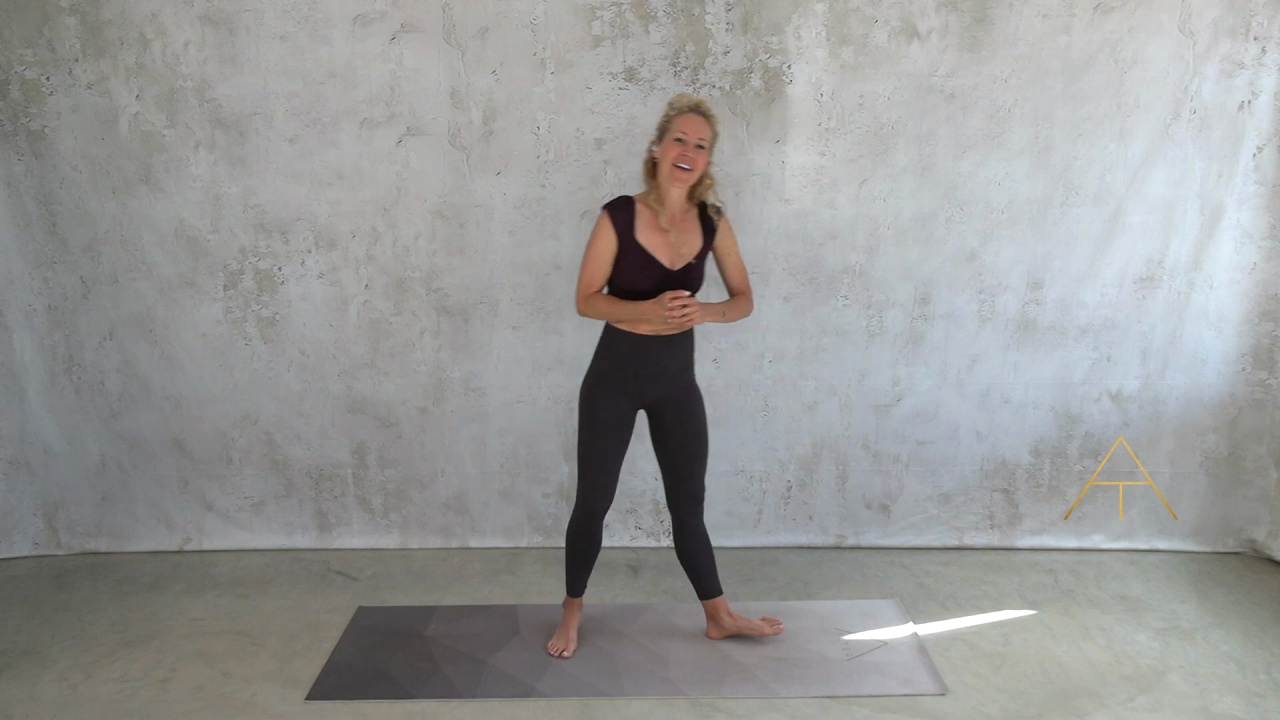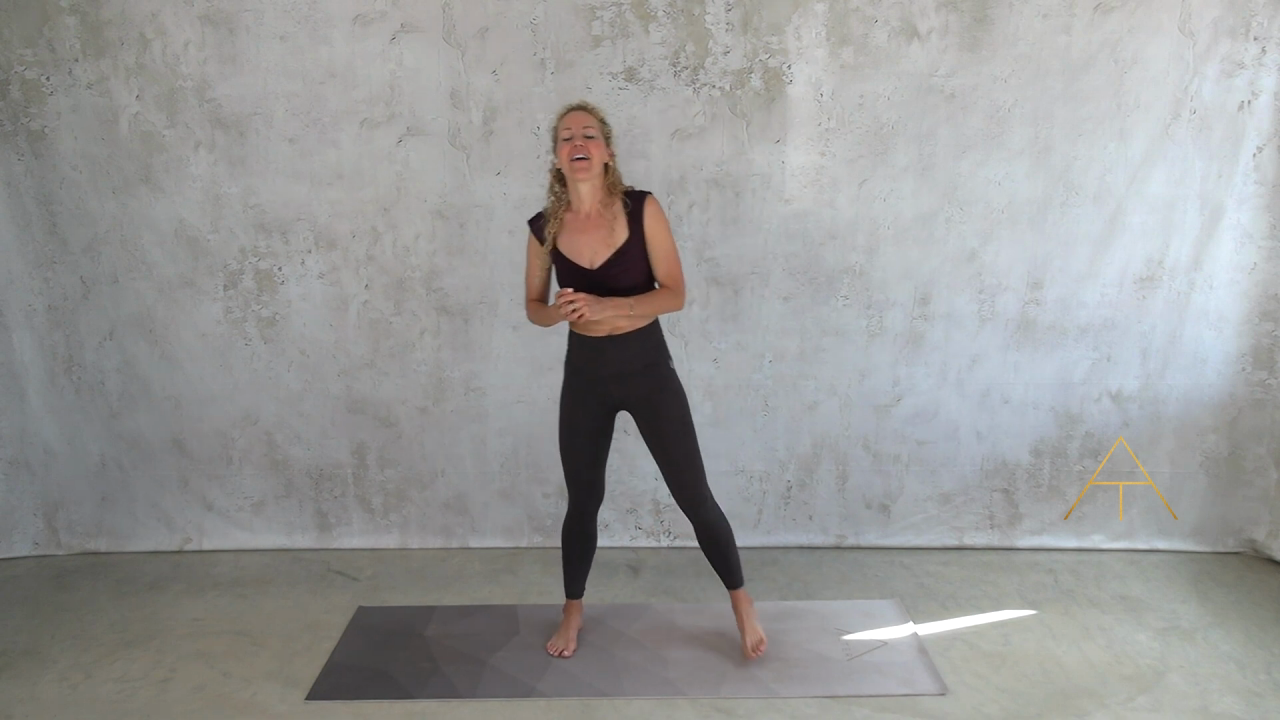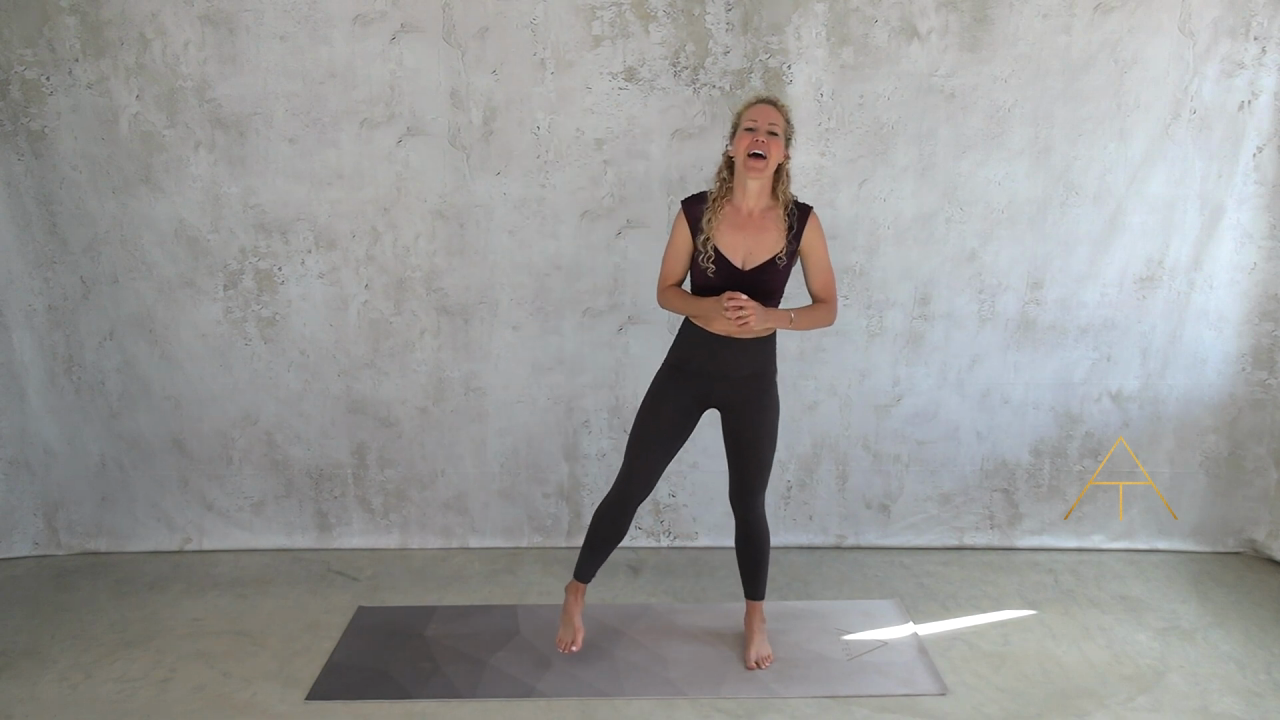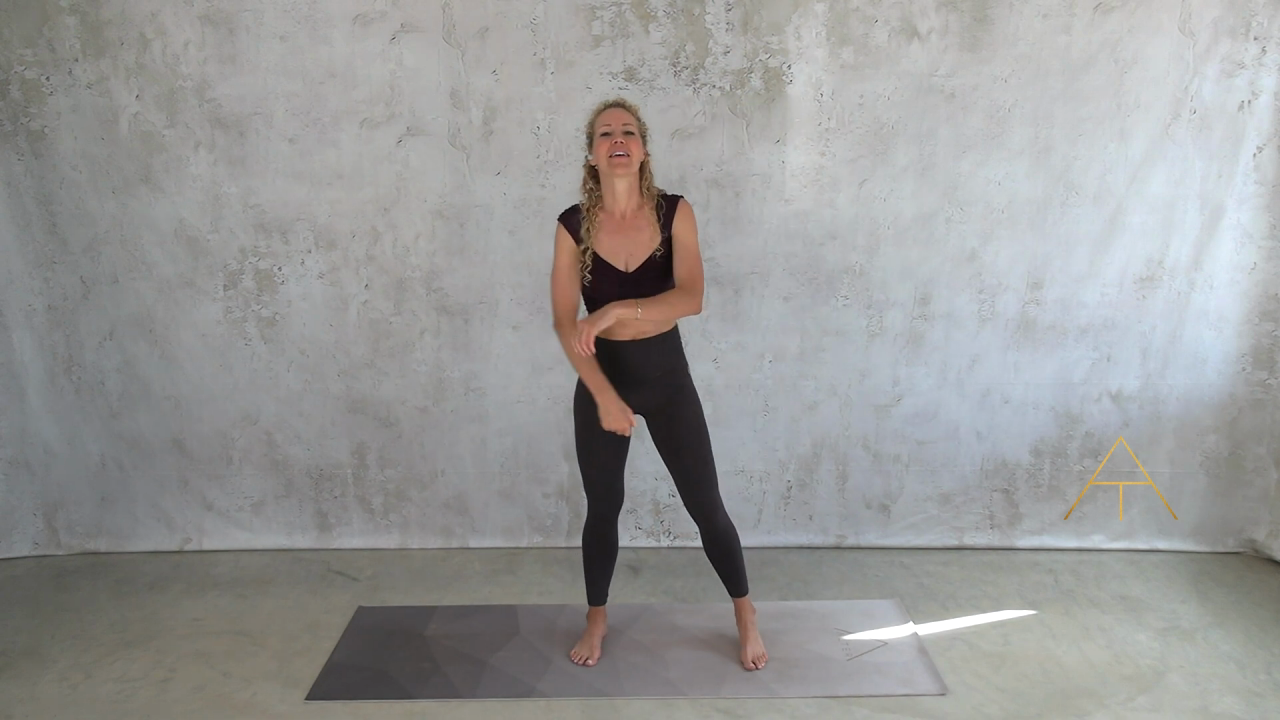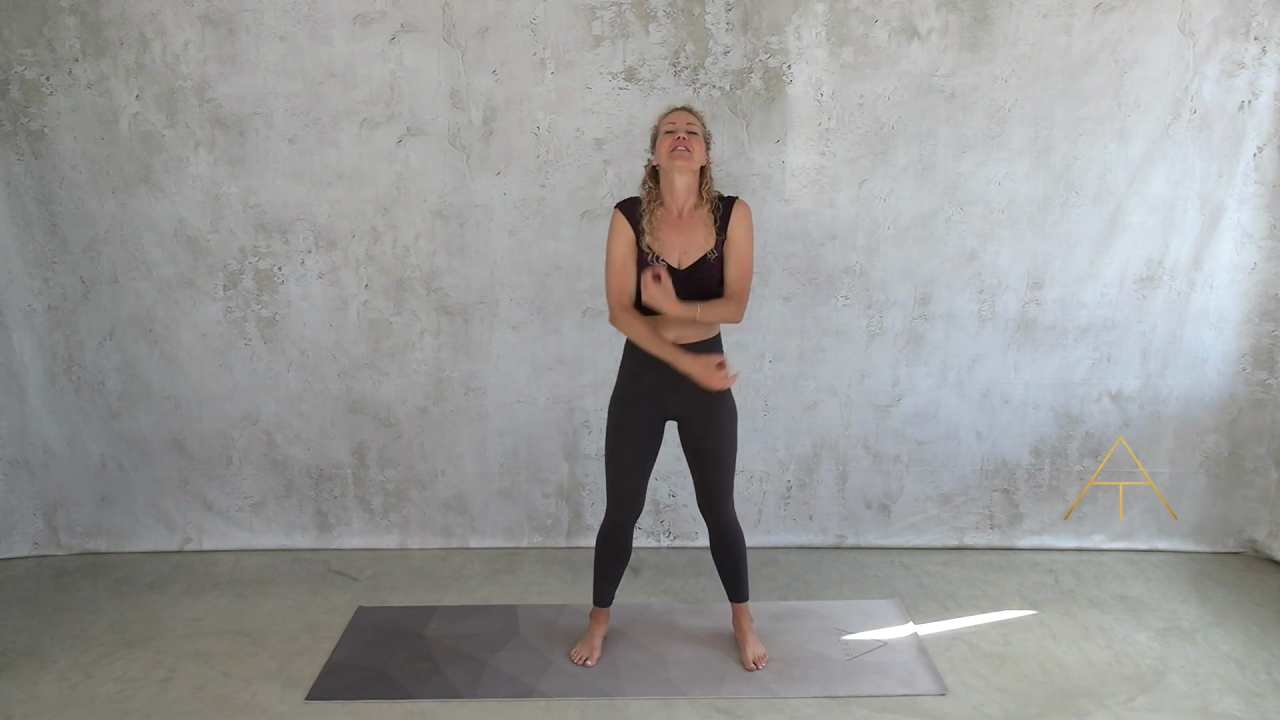
dt=1s
person 1, frame 1
left shoulder: (713, 222)
right shoulder: (617, 216)
left elbow: (743, 299)
right elbow: (587, 299)
left wrist: (705, 311)
right wrist: (644, 311)
left hip: (675, 375)
right hip: (615, 374)
left knee: (688, 505)
right knee: (593, 500)
left ankle: (719, 615)
right ankle: (572, 611)
person 1, frame 2
left shoulder: (643, 209)
right shoulder: (545, 227)
left elbow: (674, 294)
right elbow: (533, 306)
left wrist: (606, 306)
right wrist: (557, 311)
left hip: (647, 366)
right hip: (585, 373)
left knee: (693, 494)
right knee: (583, 500)
left ankle: (742, 604)
right ankle: (572, 612)
person 1, frame 3
left shoulder: (801, 222)
right shoulder: (695, 211)
left elbow: (826, 309)
right elbow: (666, 292)
left wrist: (774, 318)
right wrist: (711, 306)
left hip: (753, 374)
right hip: (688, 365)
left knee: (748, 502)
right knee: (630, 486)
left ankle: (755, 619)
right ankle: (576, 591)
person 1, frame 4
left shoulder: (675, 210)
right shoulder: (573, 225)
left elbow: (691, 298)
right elbow: (566, 324)
left wrist: (610, 313)
right wrist: (603, 395)
left hip: (665, 369)
right hip: (601, 374)
left knee: (706, 503)
right knee: (603, 507)
left ankle: (745, 614)
right ankle: (596, 618)
person 1, frame 5
left shoulder: (732, 214)
right shoulder: (628, 217)
left elbow: (736, 302)
right elbow: (621, 310)
left wrist: (677, 309)
right wrist: (686, 362)
left hip: (706, 380)
right hip: (640, 377)
left knee: (719, 508)
right knee: (621, 509)
left ankle: (742, 621)
right ankle: (599, 619)
